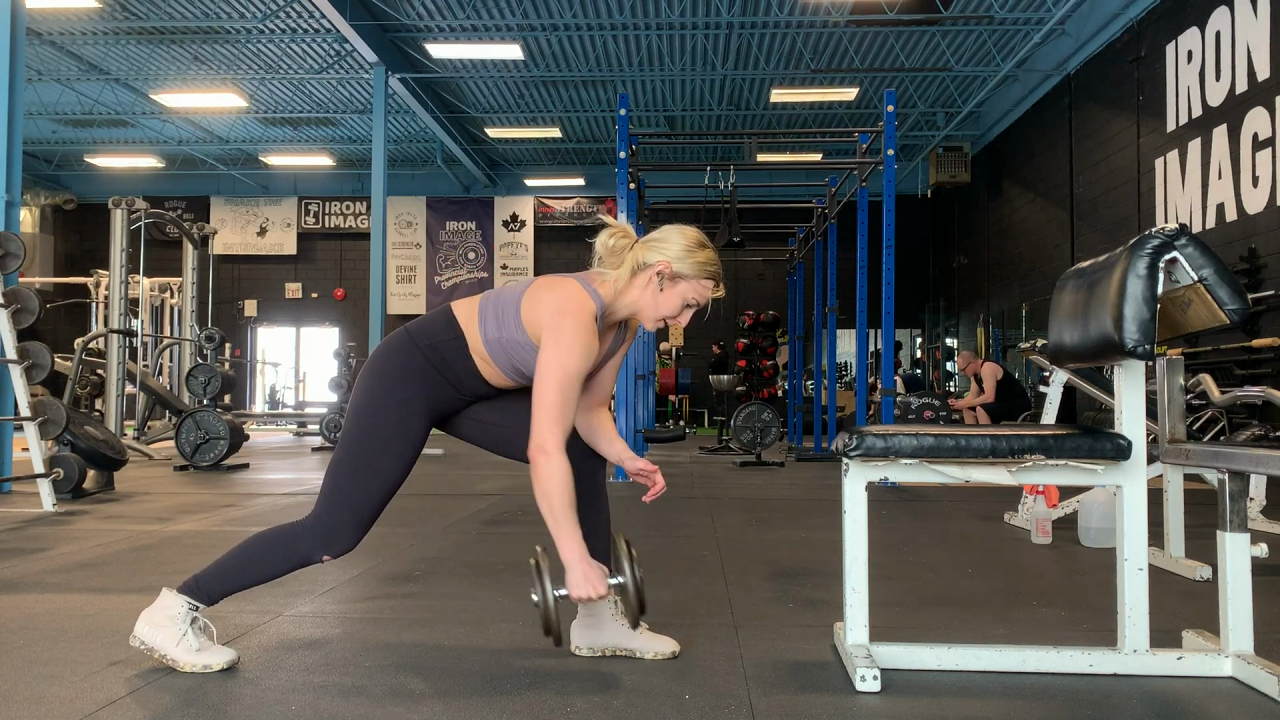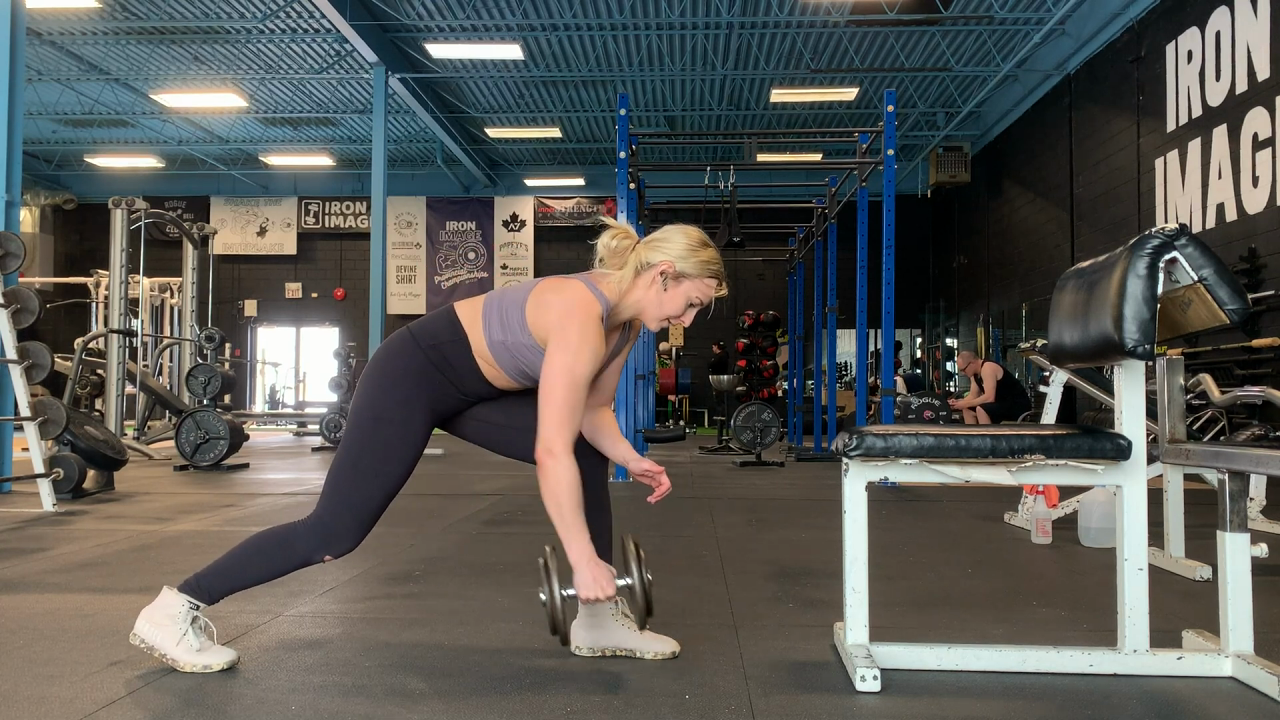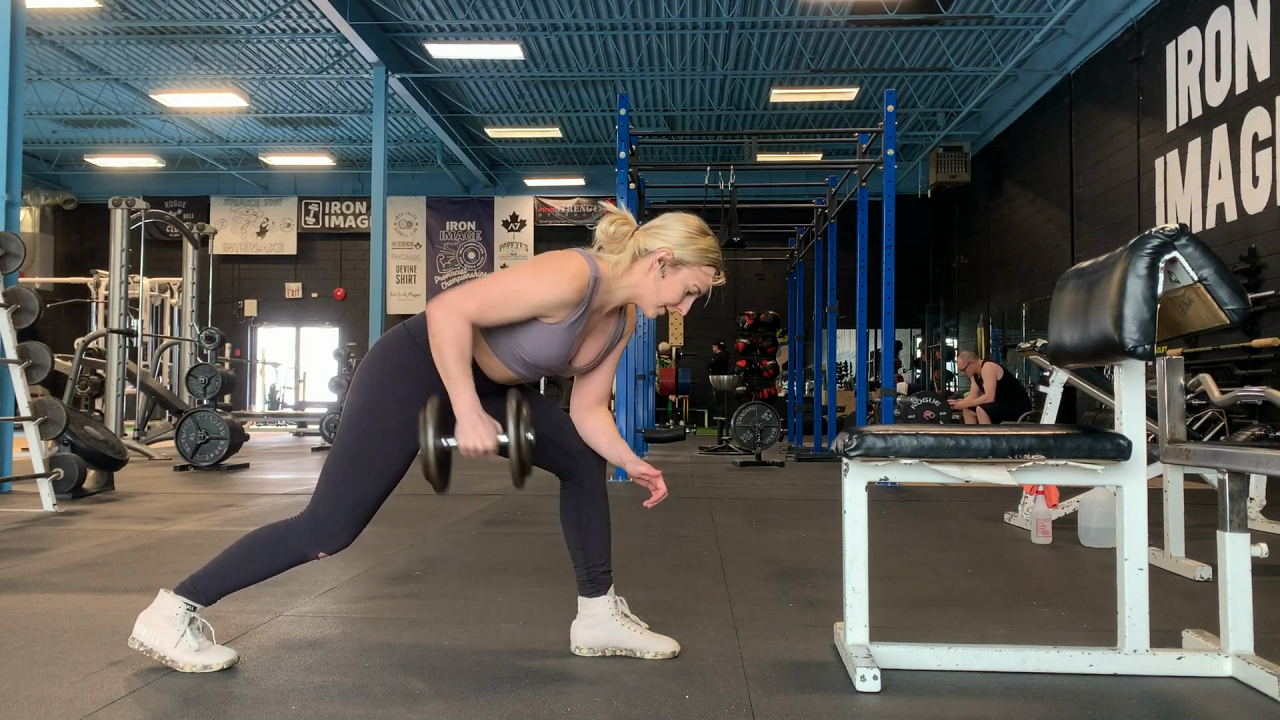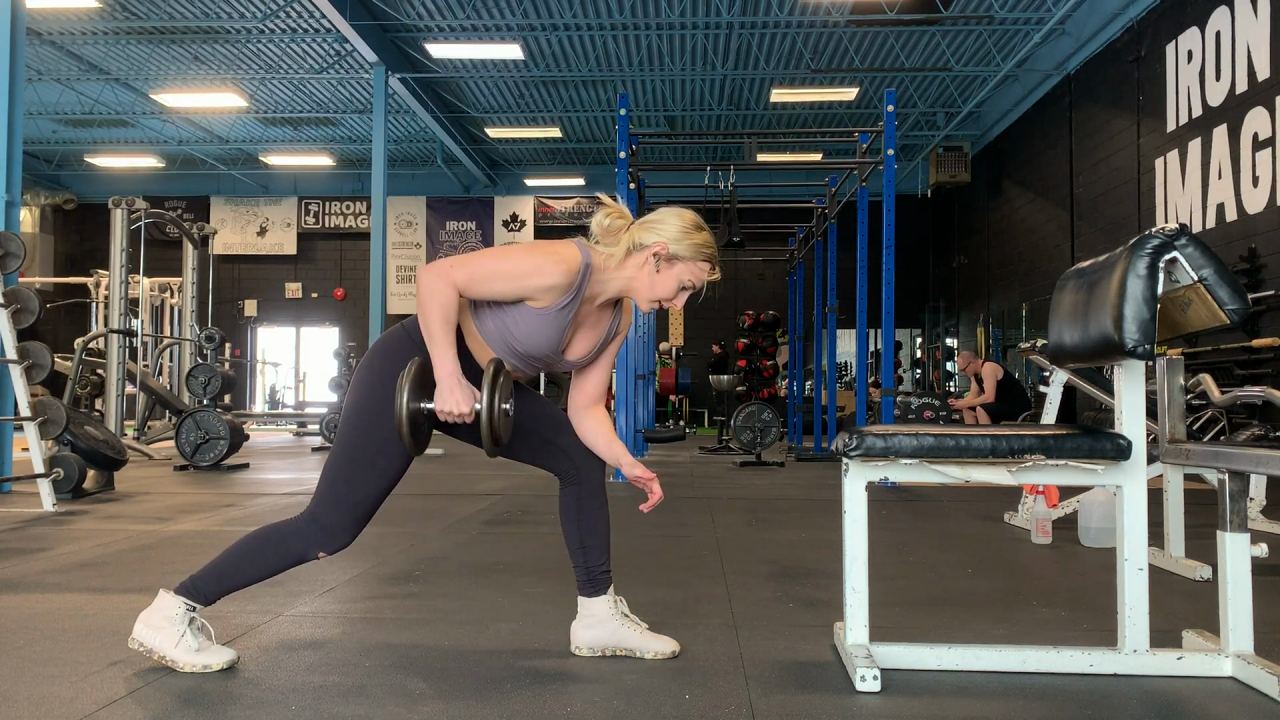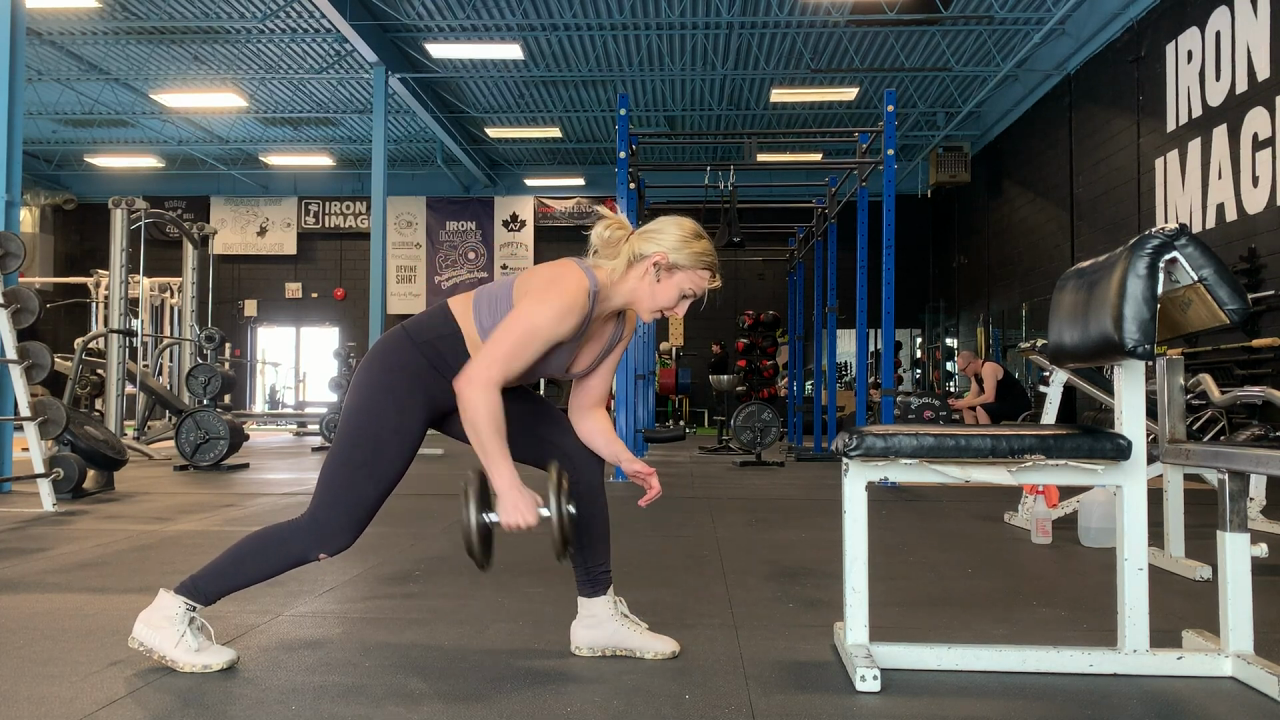
dt=0.4s
person 1, frame 1
left shoulder: (623, 322)
right shoulder: (575, 314)
left elbow: (588, 411)
right elbow: (545, 451)
left wrist: (627, 459)
right wrist: (575, 563)
left hip: (473, 385)
right hip: (413, 371)
left knee: (589, 460)
right knee: (335, 530)
left ankle: (595, 622)
right ankle: (172, 613)
person 1, frame 2
left shoulder: (627, 324)
right shoulder: (582, 316)
left elbow: (591, 412)
right elbow: (551, 452)
left wrist: (634, 461)
right wrist: (583, 562)
left hip: (477, 387)
right hip: (415, 372)
left knee: (593, 461)
right knee: (337, 529)
left ankle: (598, 621)
right ankle: (172, 611)
person 1, frame 3
left shoulder: (622, 319)
right shoulder: (570, 278)
left elbow: (587, 408)
right elbow: (447, 311)
left wrist: (629, 461)
right wrist: (469, 416)
left hip: (481, 383)
right hip: (415, 367)
left knee: (585, 460)
right knee: (331, 525)
left ankle: (598, 617)
right ankle: (169, 613)
person 1, frame 4
left shoulder: (618, 315)
right shoulder: (560, 265)
left elbow: (585, 407)
right elbow: (435, 276)
left wrist: (627, 462)
right wrist: (448, 376)
left hip: (479, 380)
right hip: (415, 365)
left knee: (583, 461)
right knee: (331, 526)
left ankle: (598, 618)
right ankle: (170, 613)
person 1, frame 5
left shoulder: (622, 322)
right shoulder: (570, 292)
left elbow: (585, 410)
right elbow: (475, 386)
left wrist: (625, 459)
right wrist: (509, 491)
left hip: (472, 379)
right hip: (412, 368)
left knee: (584, 463)
right knee: (331, 529)
left ankle: (598, 618)
right ankle: (169, 613)
